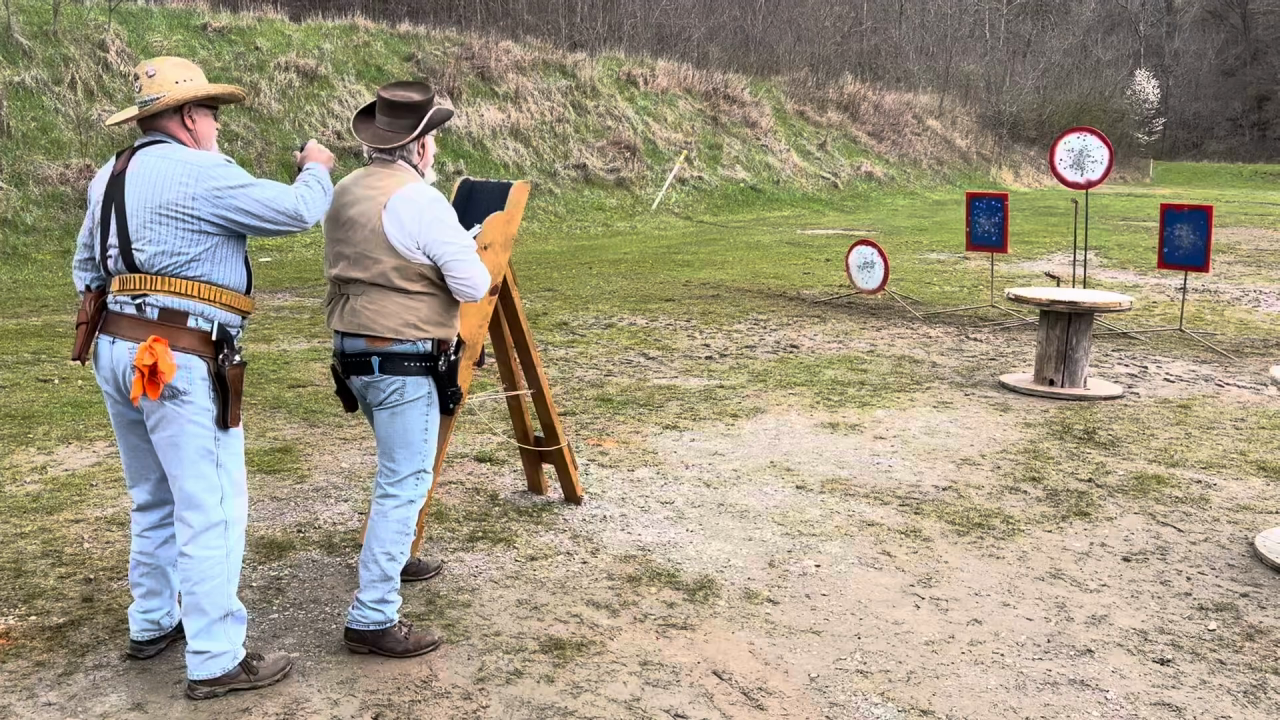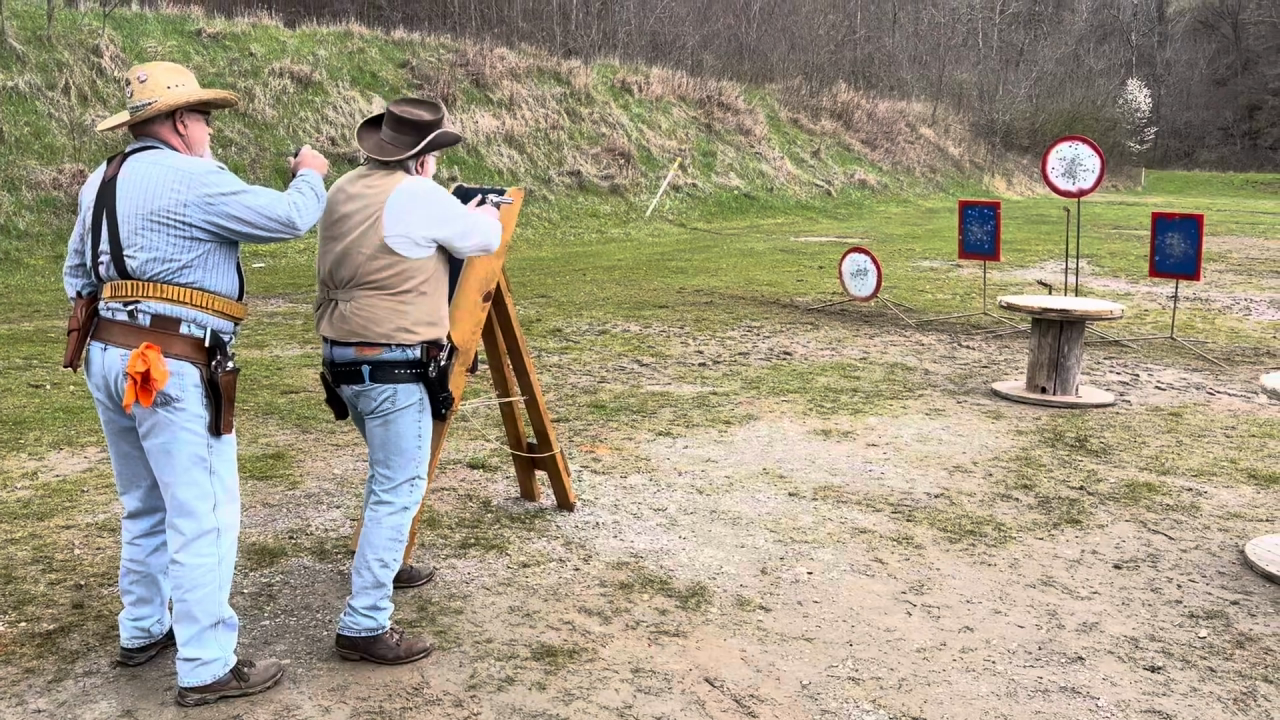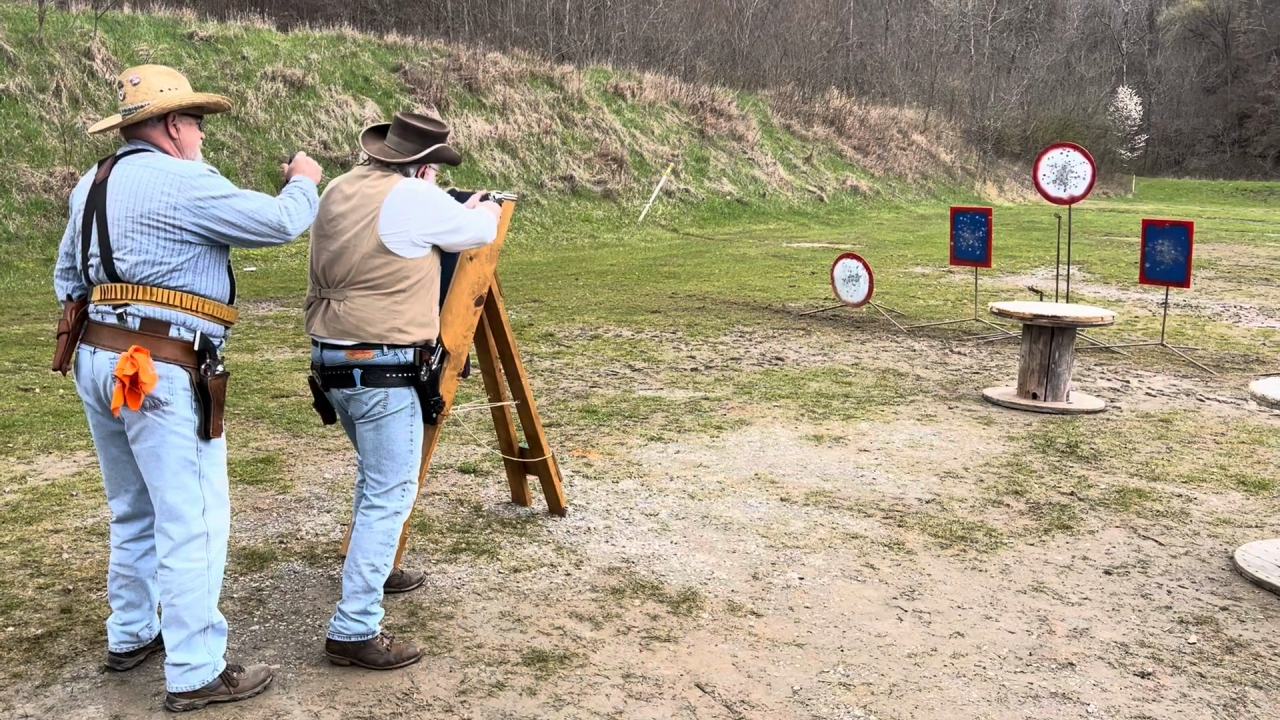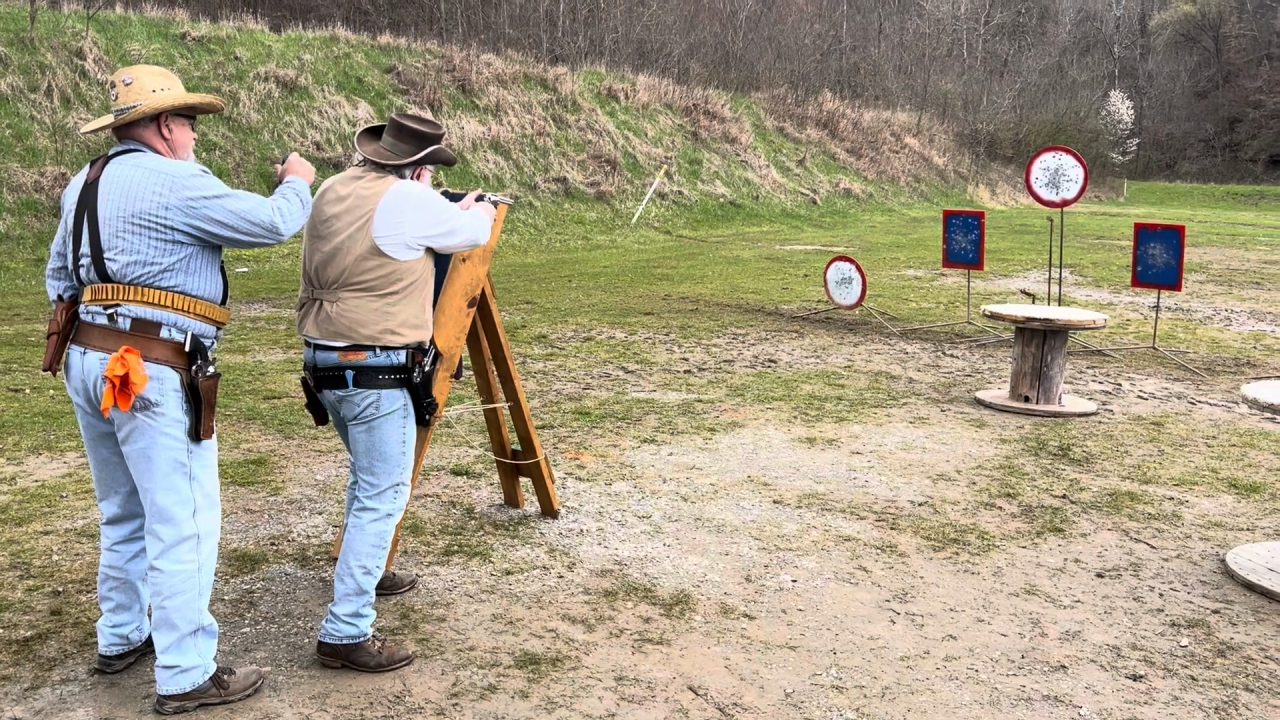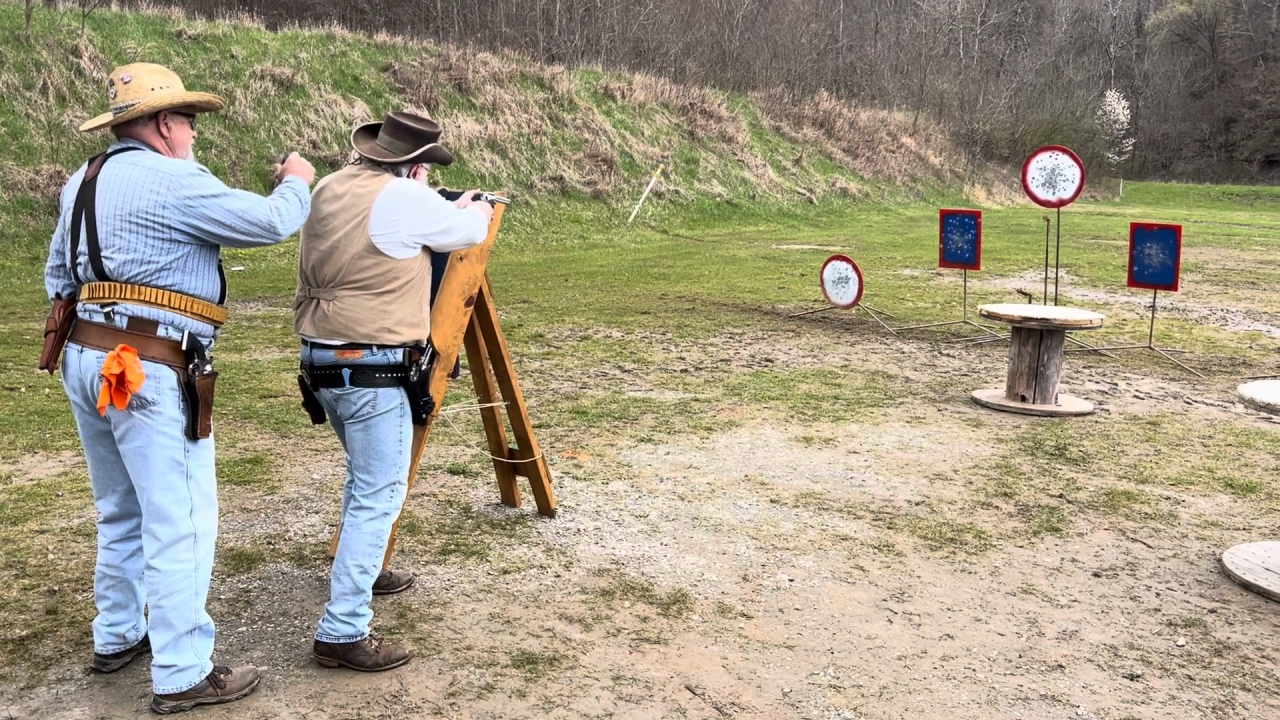
dt=0.5s
person 1, frame 1
left shoulder: (108, 176)
right shoulder: (199, 172)
left elbow: (87, 267)
right elbow: (298, 211)
right wrist: (317, 170)
left hip: (117, 350)
right hip: (180, 359)
left knee: (153, 499)
right knee: (211, 509)
left ankle: (151, 624)
right ankle: (216, 661)
person 1, frame 2
left shoulder: (100, 181)
right shoulder: (192, 178)
left elbow: (78, 272)
right elbow: (290, 217)
right wrist: (310, 176)
left hip: (108, 355)
right hip: (171, 364)
left knee: (145, 506)
right knee: (203, 516)
left ankle: (143, 630)
right ankle: (207, 667)
person 1, frame 3
left shoulder: (91, 184)
right shoulder: (182, 181)
left elbow: (67, 274)
right elbow: (281, 222)
right wrist: (303, 182)
left hip: (96, 358)
right hip: (160, 368)
left knee: (134, 511)
right knee: (192, 521)
left ankle: (130, 635)
right ankle: (195, 674)
person 1, frame 4
left shoulder: (83, 184)
right shoulder: (173, 181)
left elbow: (60, 275)
right elbow: (273, 222)
right wrist: (297, 183)
left hip: (88, 359)
right hip: (152, 369)
left knee: (124, 512)
right knee: (182, 523)
left ankle: (121, 636)
person 1, frame 5
left shoulder: (81, 182)
right shoulder: (172, 181)
left elbow: (58, 273)
right elbow: (270, 222)
right wrist: (297, 183)
left hip: (85, 358)
right hip: (149, 368)
left knee: (121, 512)
right knee: (179, 522)
left ankle: (117, 636)
person 2, frame 1
left shoulder: (346, 191)
right shoulder: (418, 199)
right elbow: (473, 286)
right wrist: (466, 253)
left hip: (355, 352)
right hip: (402, 360)
left knee: (398, 468)
right knee: (405, 484)
left ankle: (391, 558)
right ankle: (371, 618)
person 2, frame 2
left shoulder: (344, 190)
right shoulder: (415, 196)
right elbow: (483, 240)
left wrist: (462, 213)
right wrist: (488, 215)
left hip: (345, 360)
right hip: (390, 366)
left knee: (386, 474)
right knee: (399, 490)
left ankle: (382, 566)
right ankle: (364, 625)
person 2, frame 3
left shoulder: (339, 191)
right shoulder: (412, 197)
right elbow: (478, 232)
left wrist: (460, 209)
right wrist: (487, 209)
left hip: (334, 362)
right hip: (382, 370)
left knee: (376, 476)
right knee: (389, 494)
left ankle: (372, 569)
right ankle: (353, 630)
person 2, frame 4
left shoulder: (331, 191)
right shoulder: (407, 200)
right elbow: (472, 234)
left wrist: (454, 209)
right wrist: (480, 210)
left hip: (326, 364)
right hip: (374, 372)
left knee: (367, 478)
right knee: (381, 497)
left ankle: (365, 572)
right ankle: (345, 632)
person 2, frame 5
left shoulder: (328, 190)
right shoulder: (404, 198)
right elbow: (466, 231)
left wrist: (449, 208)
right wrist: (478, 209)
left hip: (322, 362)
right hip: (372, 369)
left knee: (365, 478)
right knee: (378, 495)
left ankle: (362, 571)
right ankle: (342, 632)
